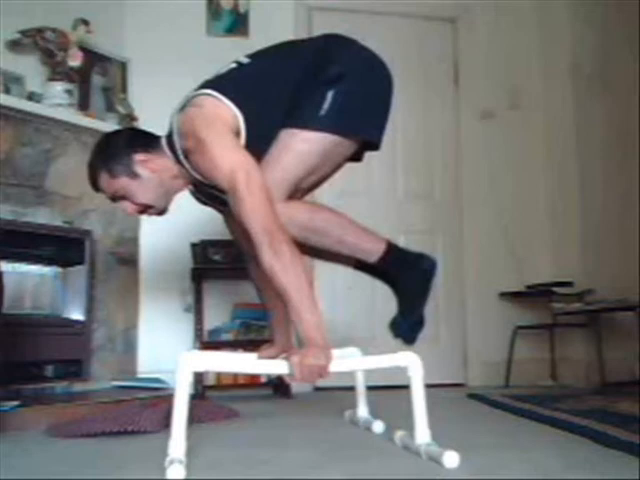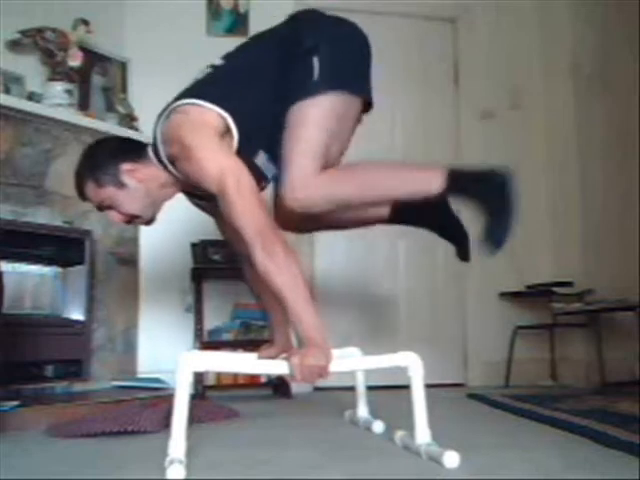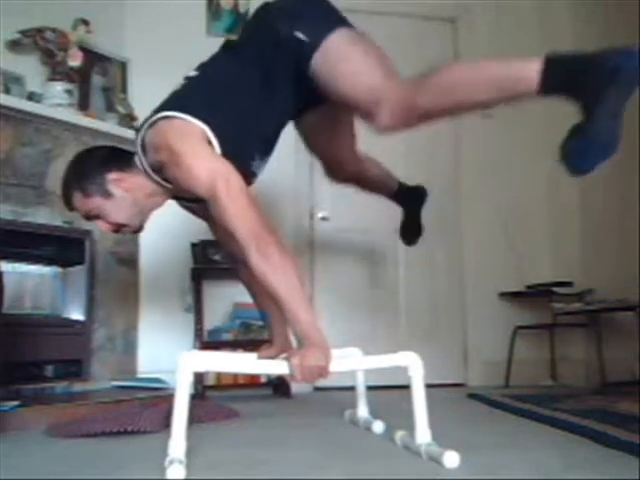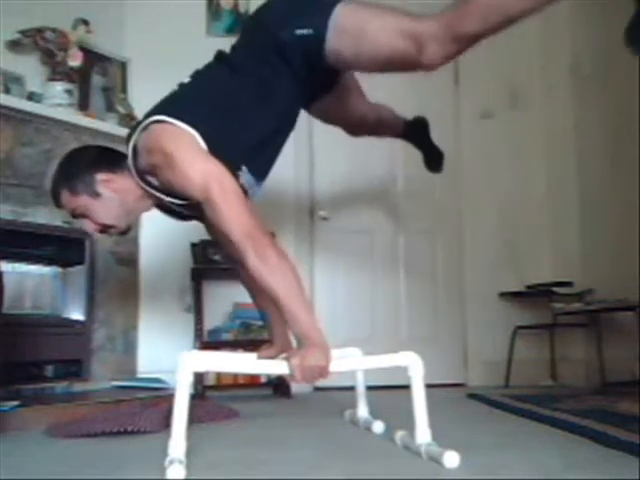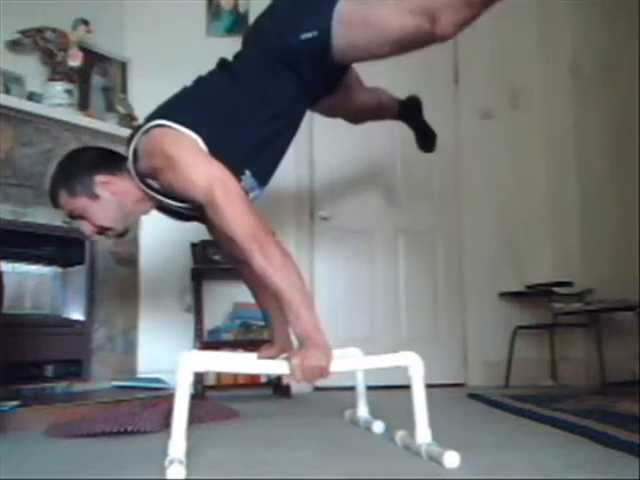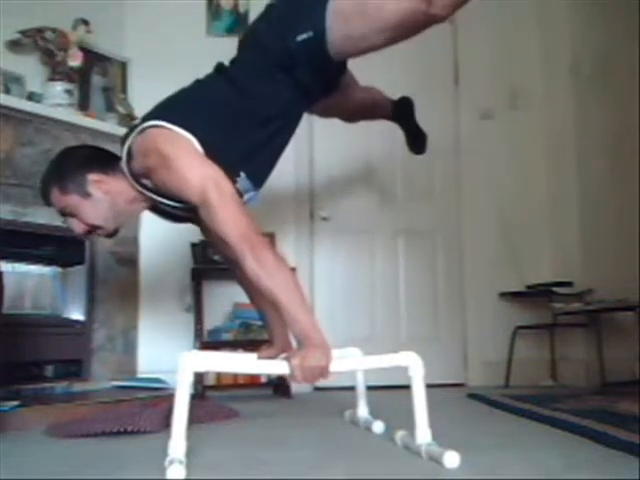
dt=0.3s
person 1, frame 1
left shoulder: (201, 139)
right shoulder: (198, 174)
left elbow: (271, 240)
right elbow: (254, 249)
left wrist: (315, 342)
right wrist: (281, 338)
right hip: (325, 86)
left knee: (269, 211)
right knee: (270, 210)
left ankle: (395, 262)
right ankle: (394, 266)
person 1, frame 2
left shoulder: (188, 143)
right shoulder: (192, 179)
left elbow: (265, 245)
right elbow: (250, 252)
left wrist: (315, 341)
right wrist: (282, 339)
right hip: (299, 69)
left knee: (300, 194)
right knee: (295, 210)
left ankle: (463, 182)
right ankle: (418, 209)
person 1, frame 3
left shoulder: (172, 150)
right shoulder: (184, 186)
left elbow: (260, 245)
right elbow: (244, 255)
left wrist: (314, 341)
right wrist: (280, 338)
right hip: (285, 63)
left knee: (394, 109)
right knee: (341, 165)
left ankle: (577, 73)
right ankle: (404, 193)
person 1, frame 4
left shoulder: (164, 153)
right shoulder: (165, 188)
left elbow: (255, 246)
right elbow: (242, 252)
left wrist: (313, 341)
right wrist: (281, 336)
right hip: (274, 63)
left knee: (430, 43)
right knee: (359, 118)
right ankle: (413, 132)
person 1, frame 5
left shoulder: (165, 157)
right shoulder: (171, 197)
left elbow: (258, 245)
right elbow: (245, 255)
left wrist: (314, 343)
right wrist: (281, 339)
right hip: (293, 65)
right knee: (357, 107)
right ankle: (406, 111)
person 1, frame 6
left shoulder: (158, 156)
right shoulder: (167, 196)
left elbow: (251, 248)
right elbow: (239, 254)
left wrist: (313, 342)
right wrist: (280, 339)
left hip: (292, 38)
right hip: (283, 61)
right knee: (353, 107)
right ankle: (398, 111)
